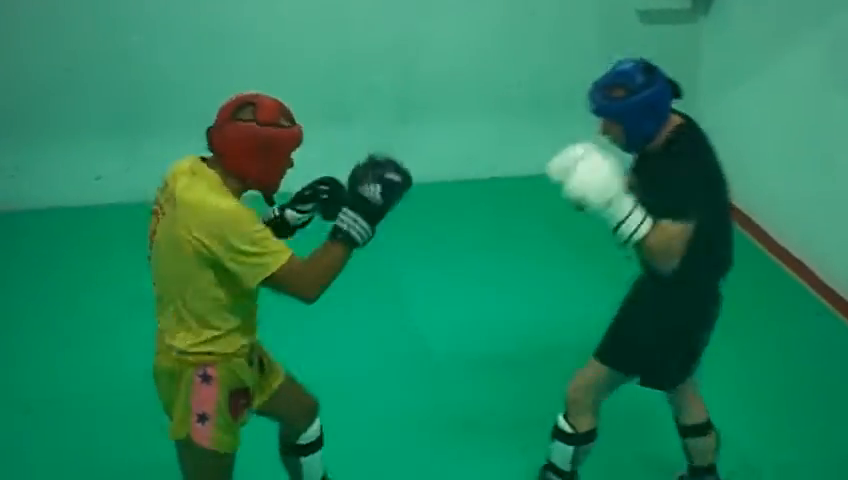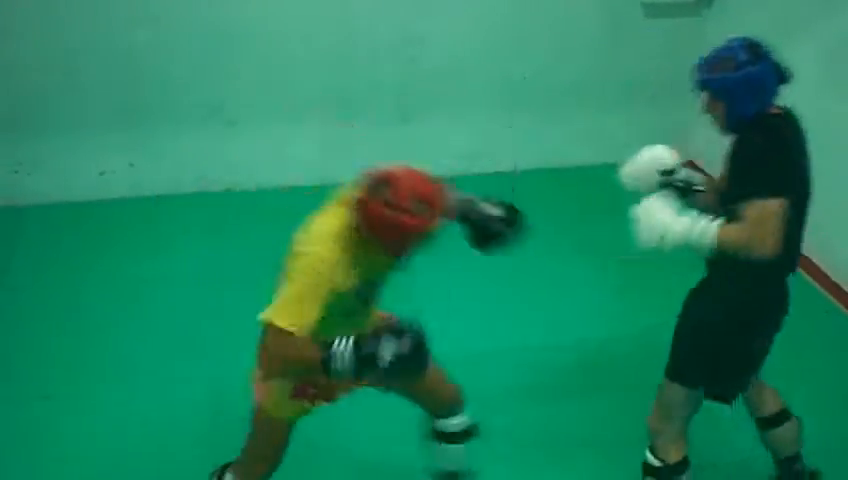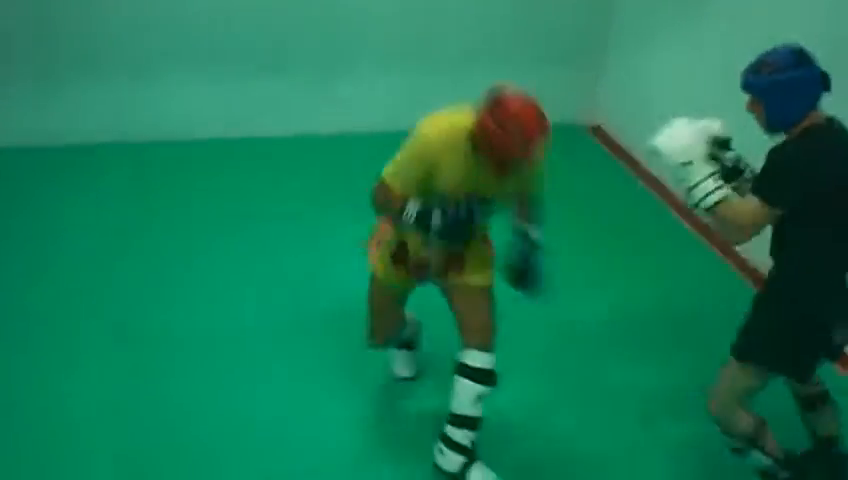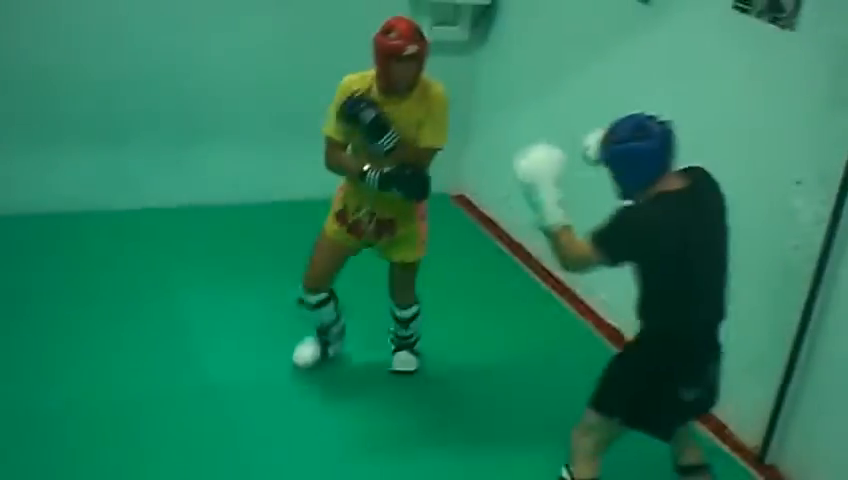
dt=0.5s
person 1, frame 1
left shoulder: (681, 163)
right shoulder: (666, 133)
left elbow: (665, 255)
right elbow: (647, 199)
left wrist: (612, 201)
right wrist: (603, 179)
left hip: (675, 296)
right hip: (695, 292)
left knee: (583, 392)
right knee: (679, 384)
person 1, frame 2
left shoulder: (762, 142)
right shoulder: (773, 130)
left elbow: (764, 242)
right elbow: (728, 198)
left wrist: (684, 229)
right wrist: (679, 178)
left hip: (736, 300)
right hip: (759, 296)
left knee: (666, 420)
right knee: (748, 383)
person 1, frame 3
left shoulder: (794, 156)
left elbow: (738, 227)
left wrist: (694, 166)
right wrist: (728, 162)
left hip: (800, 297)
left knee: (723, 404)
right knee: (797, 372)
person 1, frame 4
left shoulder: (639, 223)
right shoulder: (702, 184)
left elbow: (575, 257)
left wrist: (543, 191)
right wrist: (611, 157)
left hip: (661, 354)
right hip: (703, 352)
left knee: (587, 442)
right knee: (677, 431)
person 2, frame 1
left shoulder: (189, 171)
right shoulder: (218, 213)
right elbow: (306, 285)
left wrist: (293, 213)
right wrist: (358, 216)
left hip: (232, 351)
right hip: (202, 369)
left knee: (302, 412)
person 2, frame 2
left shoulder: (385, 200)
right shoulder: (320, 254)
left elbow: (439, 196)
right elbow: (278, 357)
left wrist: (470, 209)
right wrist: (359, 356)
left hip: (361, 327)
right hip: (305, 348)
left knee: (447, 398)
person 2, frame 3
left shoulder: (524, 148)
right shoulder: (436, 137)
left elbow: (525, 196)
right elbow: (383, 199)
left wrist: (528, 242)
right wrist: (426, 218)
left hip: (464, 242)
right hip: (410, 235)
left knee: (480, 341)
right knee: (382, 334)
right ankle: (403, 332)
person 2, frame 4
left shoulder: (433, 96)
right shoulder: (352, 88)
left elbow: (418, 164)
right elbow: (333, 156)
left wrist: (380, 132)
right wrist: (377, 177)
left hip: (403, 208)
right hip: (355, 201)
left knee: (403, 292)
right knee: (314, 283)
left ankle: (407, 342)
right ankle: (326, 335)
